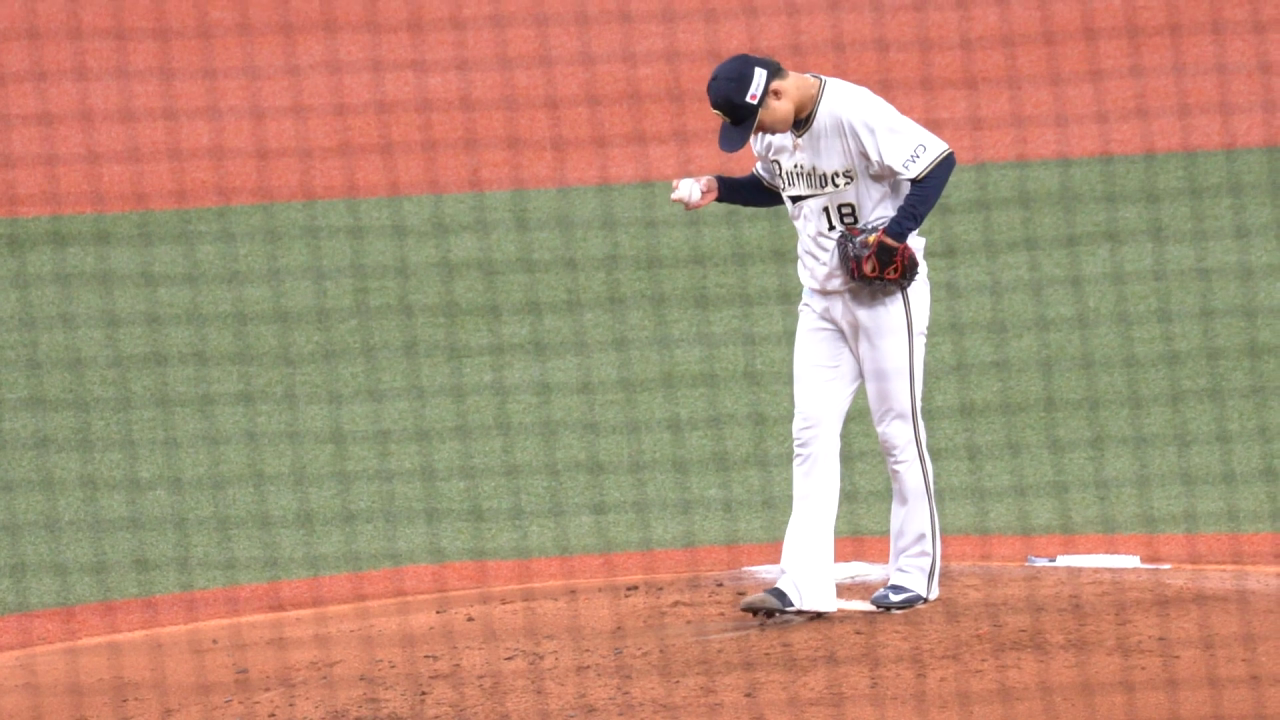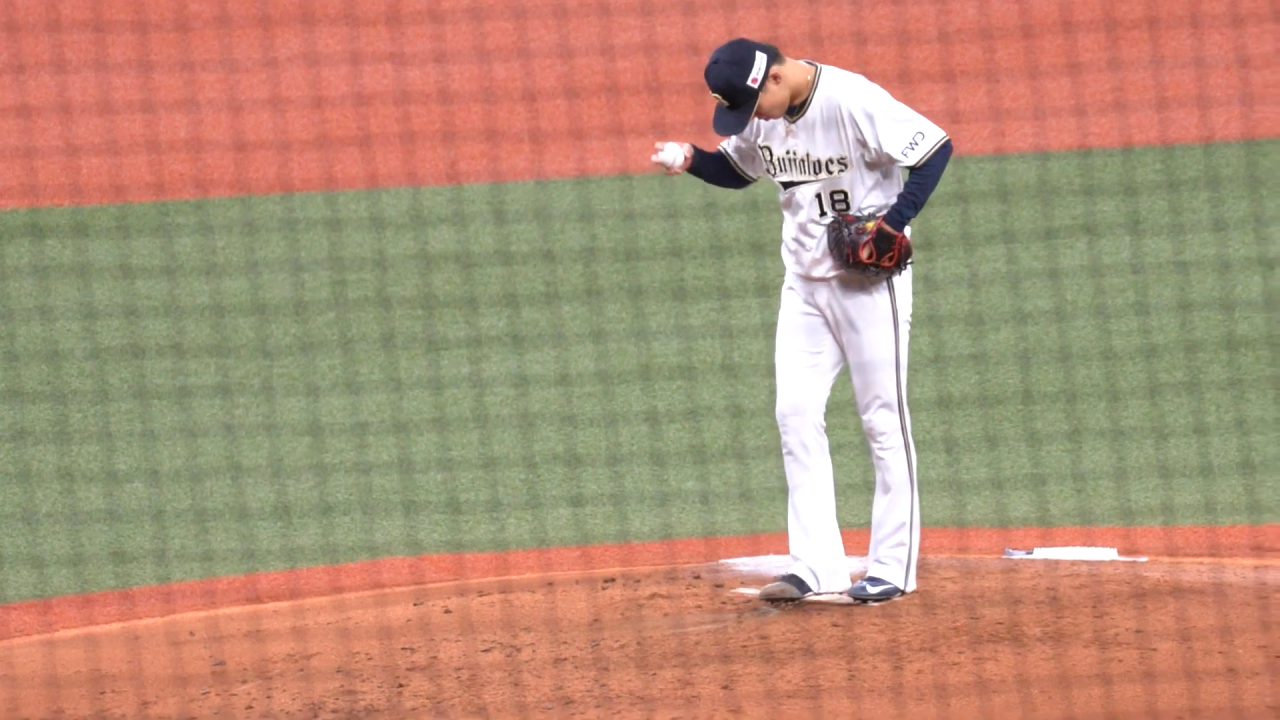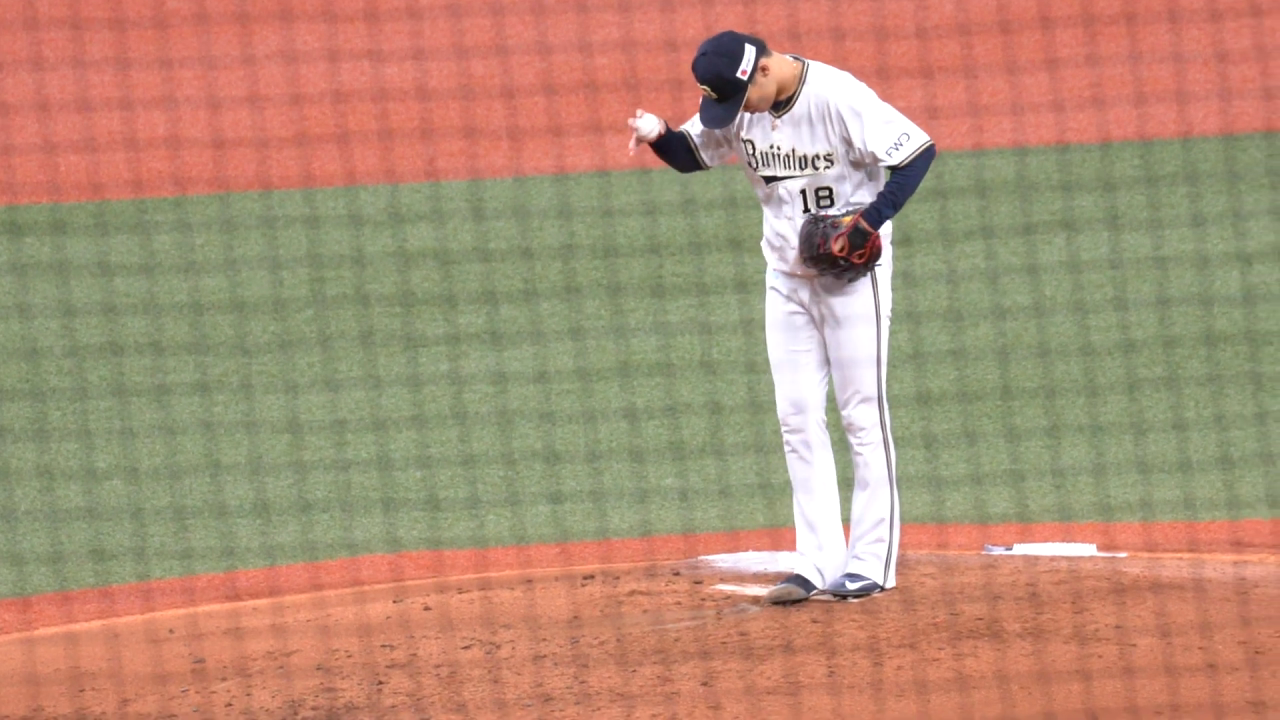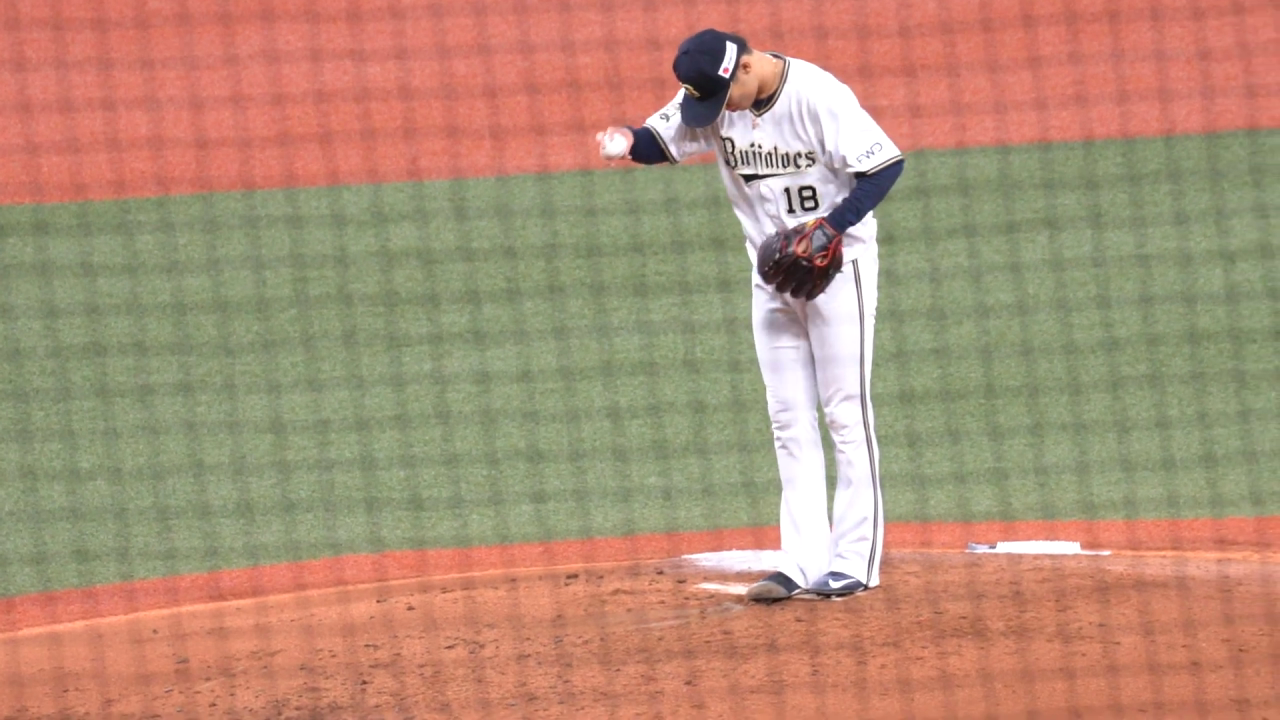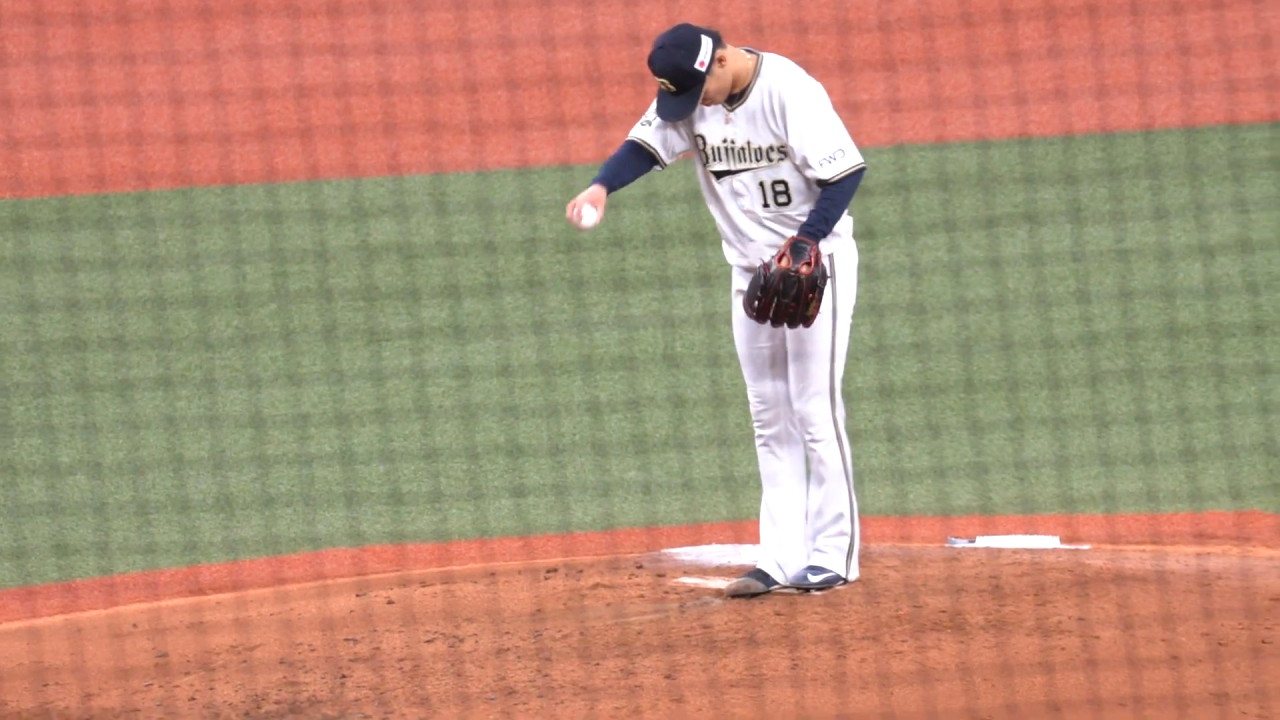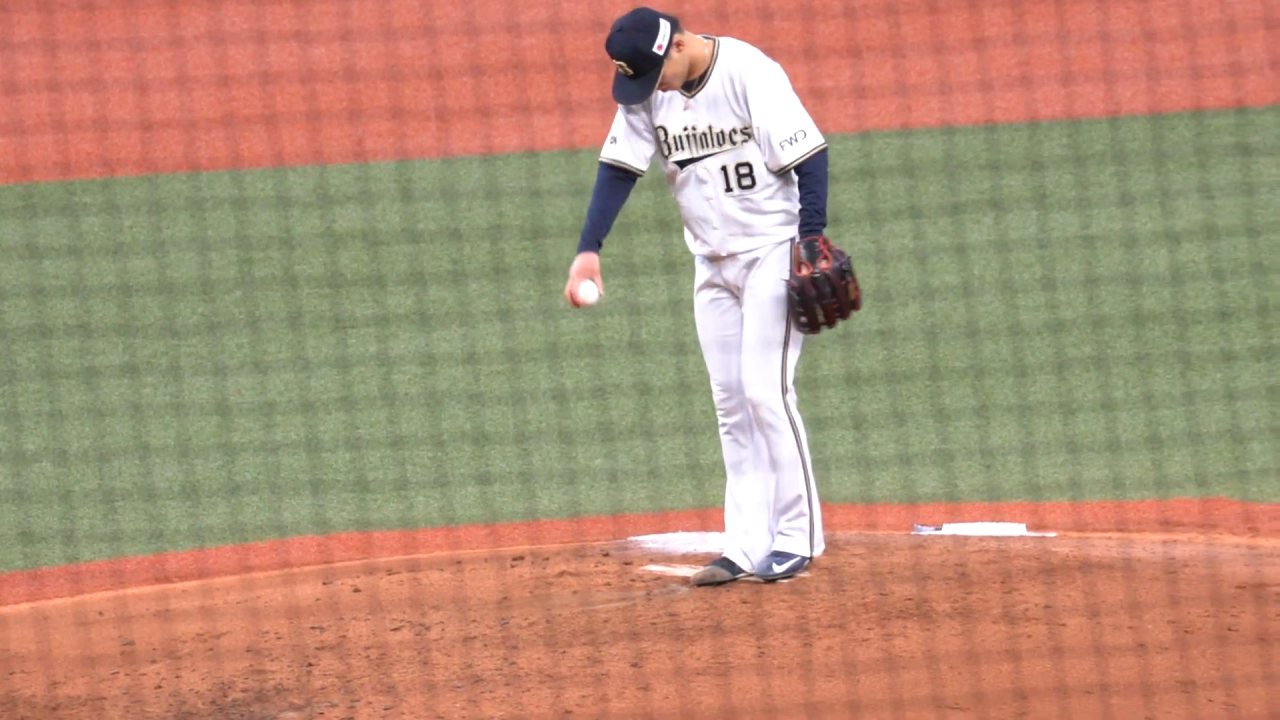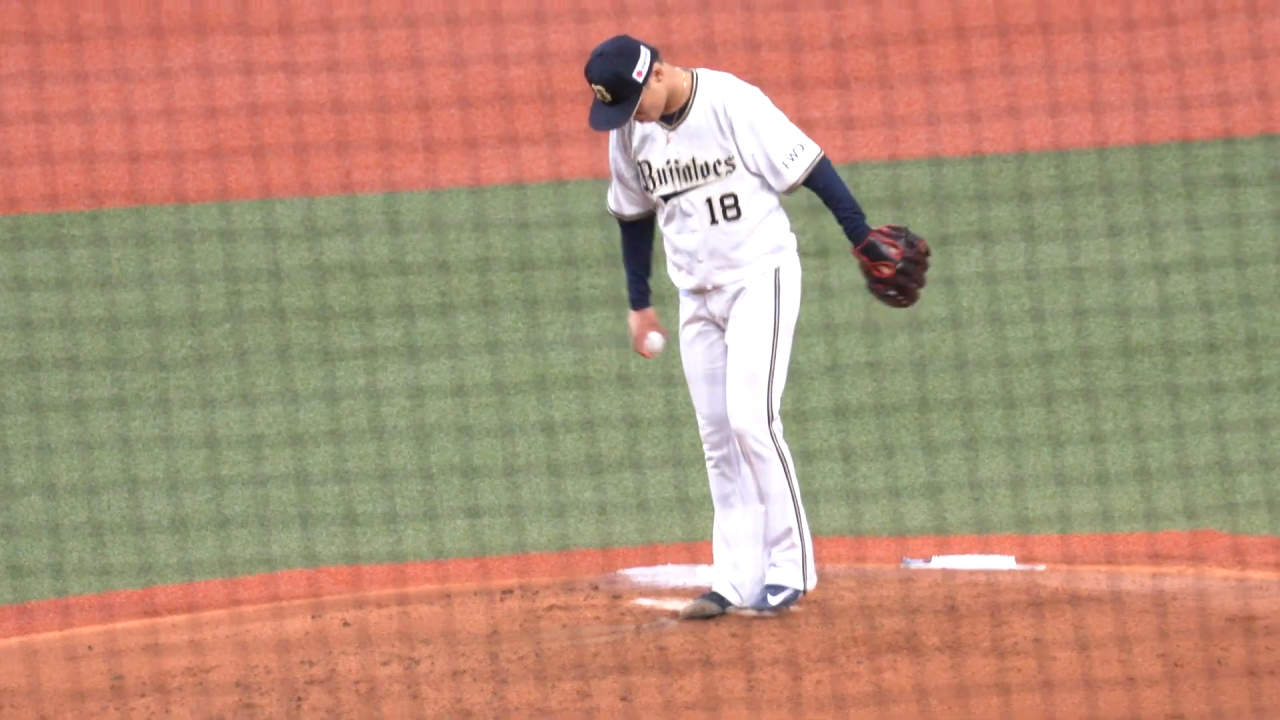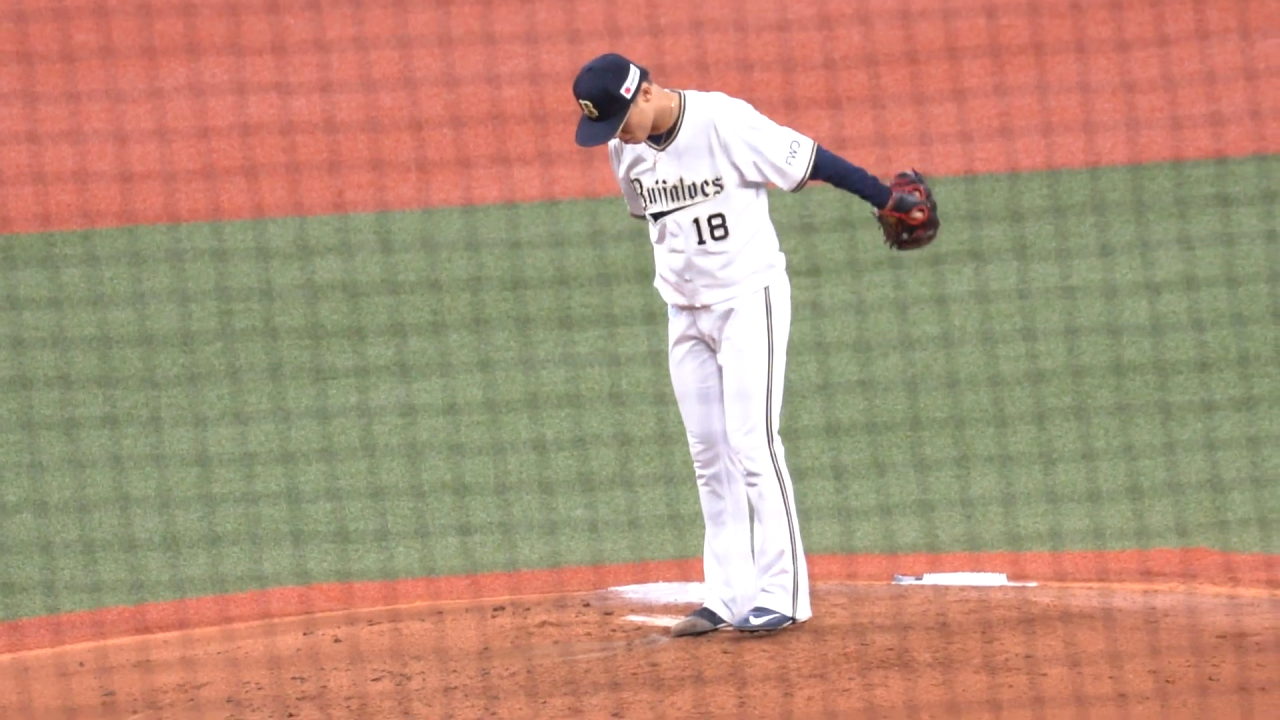
dt=0.5s
person 1, frame 1
left shoulder: (855, 111)
right shoulder: (771, 127)
left elbow: (939, 159)
left wrist: (897, 232)
right wrist: (719, 189)
left hip: (885, 291)
right hip: (821, 297)
left knee: (897, 429)
right knee: (812, 432)
left ankle: (915, 574)
right ankle: (803, 583)
person 1, frame 2
left shoulder: (852, 99)
right shoulder: (759, 113)
left elbow: (936, 147)
right elbow: (737, 169)
left wrist: (895, 221)
right wrist: (692, 160)
left hip: (870, 279)
right hip: (805, 283)
left knee: (883, 419)
right knee: (795, 414)
left ankle: (892, 567)
right ankle: (815, 566)
person 1, frame 3
left shoulder: (838, 96)
right shoulder: (736, 102)
left elbow: (919, 151)
right elbow: (693, 154)
left wrist: (871, 219)
right wrist: (658, 135)
left hip: (852, 274)
right hip: (787, 278)
left knee: (862, 415)
right knee: (799, 418)
left ankle: (871, 562)
right ankle: (819, 563)
person 1, frame 4
left shoulder: (818, 95)
right shoulder: (710, 96)
left elbow: (887, 163)
right elbow: (660, 142)
left wrist: (833, 225)
right wrist: (626, 140)
left hip: (836, 268)
right hip: (771, 275)
left knee: (845, 413)
right knee: (788, 417)
left ankle: (855, 561)
right ankle: (802, 561)
person 1, frame 5
left shoulder: (791, 90)
right shoulder: (686, 95)
left elbow: (847, 171)
right elbow: (646, 147)
left wrist: (804, 243)
right wrist: (600, 189)
left hip: (816, 261)
right hip: (750, 271)
left knee: (814, 409)
right knee: (769, 415)
left ankle: (833, 555)
right ankle: (782, 558)
person 1, frame 6
left shoulder: (750, 73)
right shoulder: (646, 89)
left elbow: (811, 156)
right elbow: (618, 167)
left wrist: (811, 243)
right wrist: (589, 248)
left hip: (777, 249)
right hip: (712, 261)
left knee: (764, 391)
right knee: (732, 403)
left ankle: (797, 535)
right ankle: (749, 546)
person 1, frame 7
left shoulder: (734, 102)
right shoulder: (628, 130)
left elbow: (812, 167)
right elbow: (634, 216)
left wrist: (864, 237)
right wrist: (640, 303)
left hip: (760, 280)
right hip: (696, 294)
left knee: (751, 421)
right knee: (717, 436)
left ankle: (789, 568)
right ankle: (738, 580)
person 1, frame 8
left shoulder: (726, 121)
right shoulder: (624, 146)
left elbow: (812, 160)
left wrist: (885, 197)
left hip: (750, 299)
right hip: (686, 310)
left knee: (751, 444)
right knee: (709, 455)
left ankle: (781, 594)
right ankle: (729, 597)
